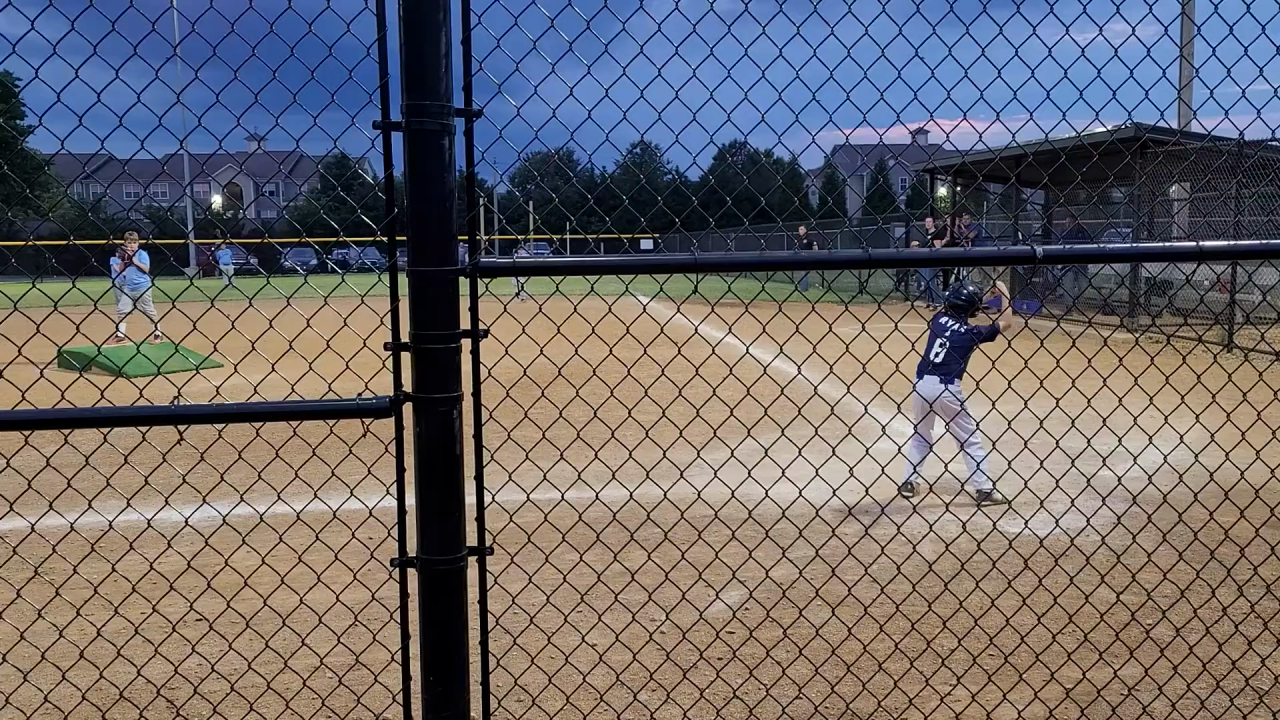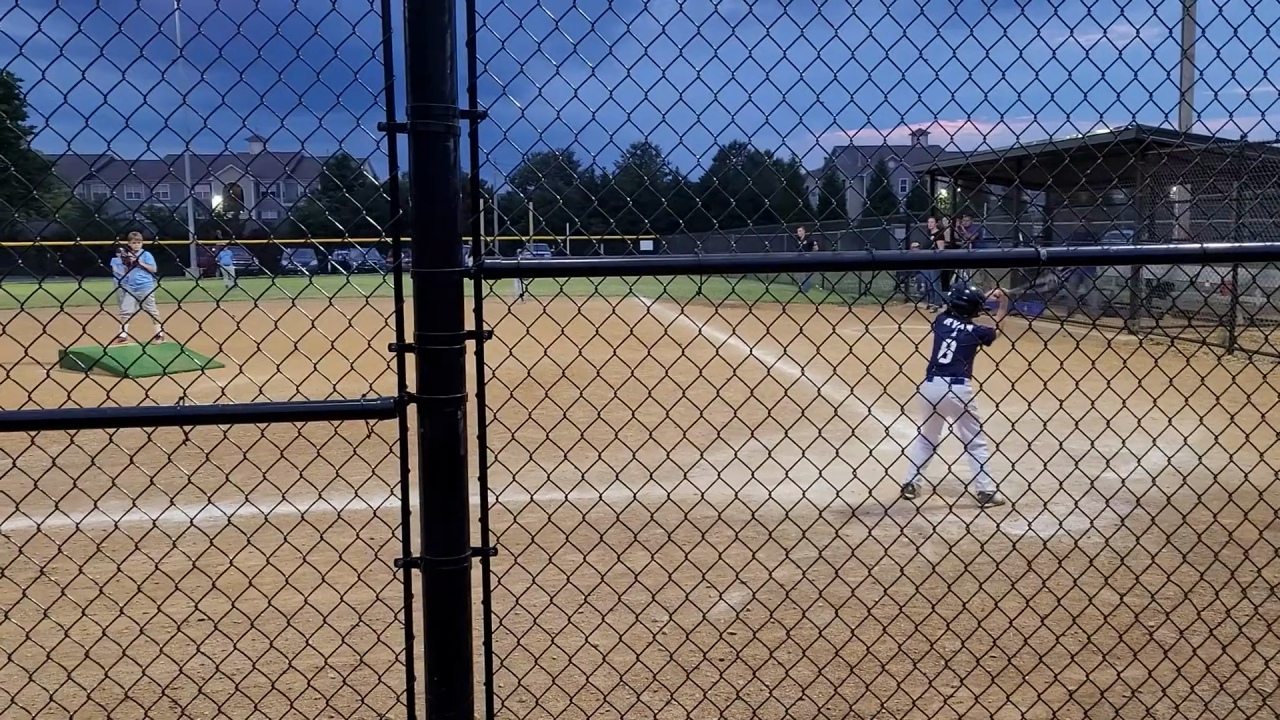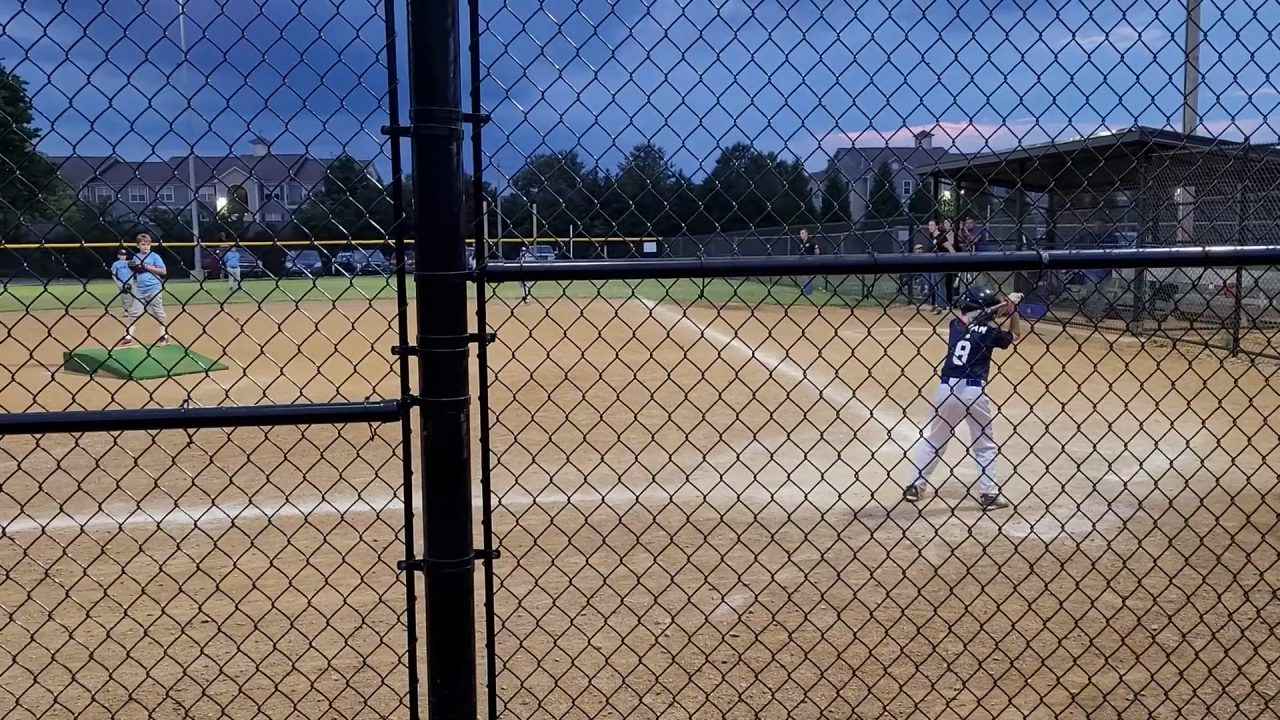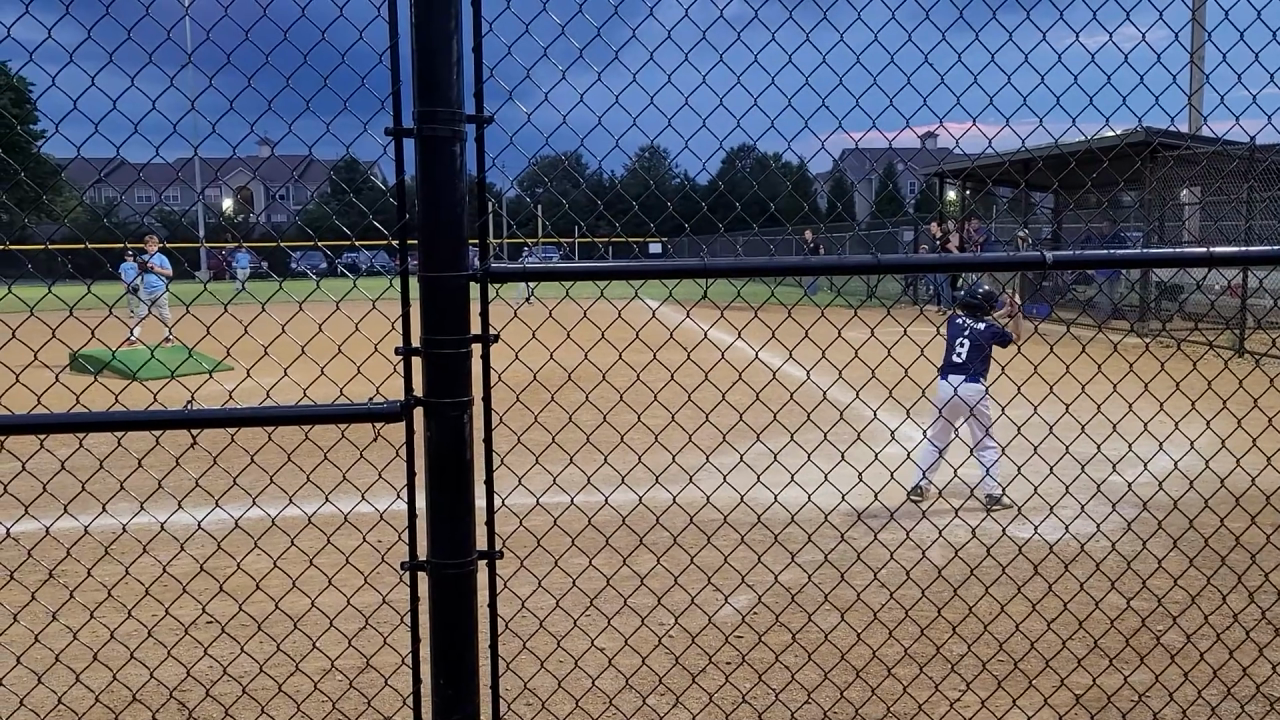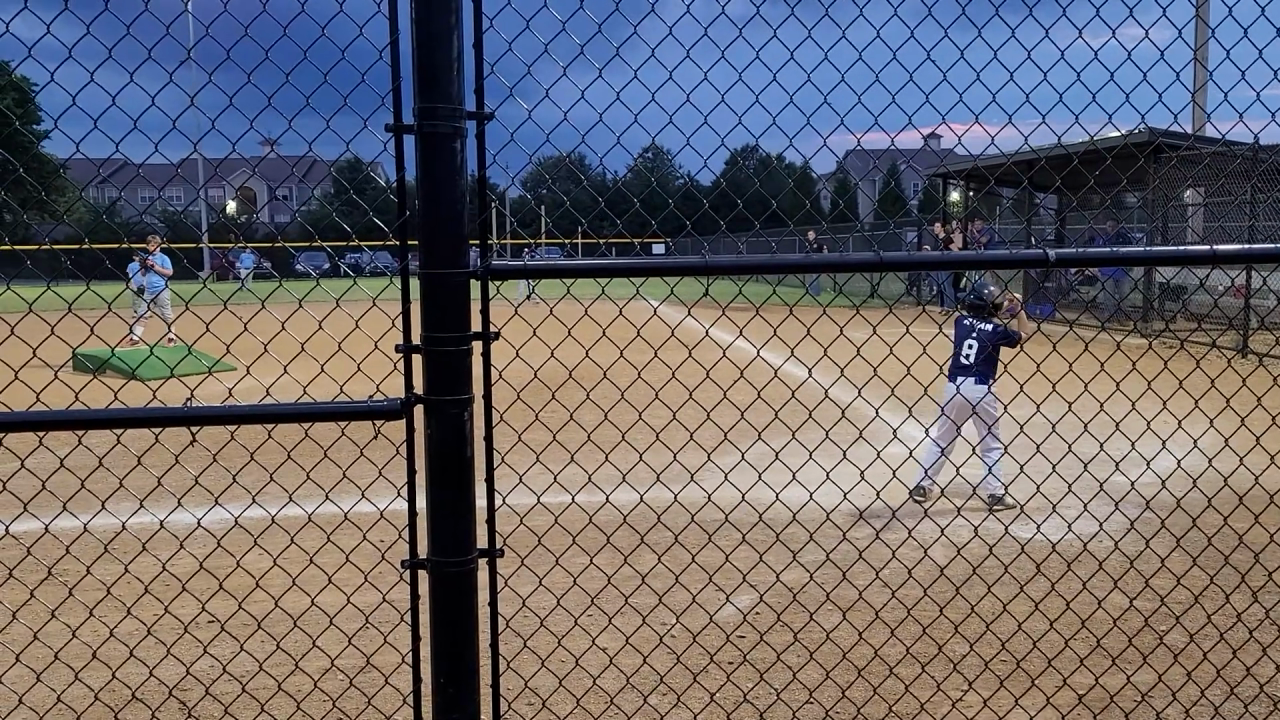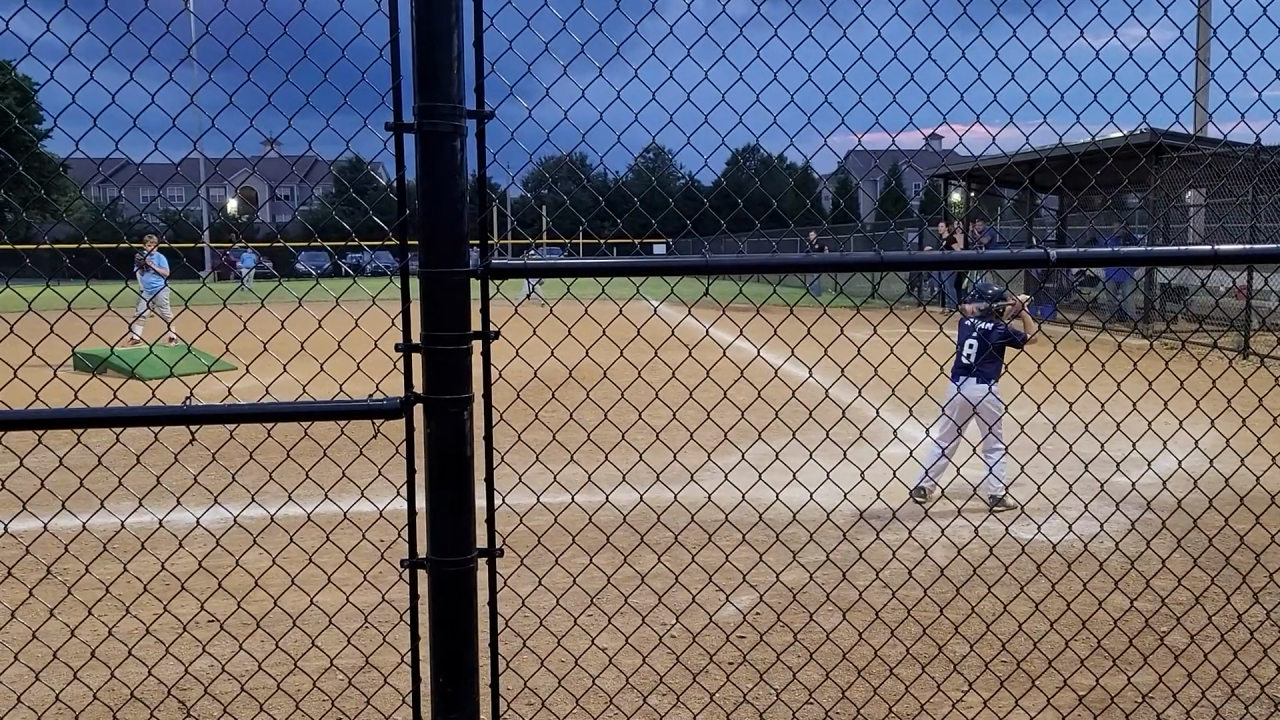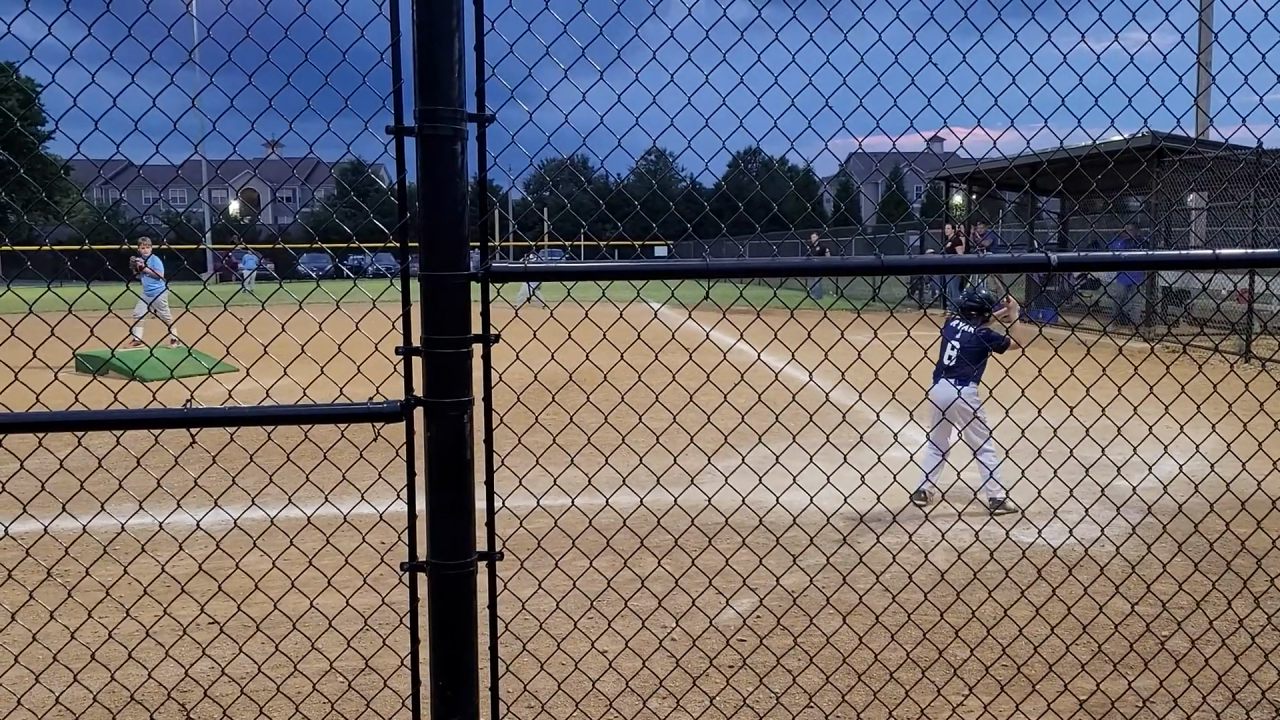
dt=0.4s
person 1, frame 1
left shoulder: (938, 318)
right shoulder: (972, 332)
left elbow: (955, 311)
right elbow: (1006, 324)
left wrist: (982, 296)
right wrist: (1005, 295)
left hip: (922, 384)
right hip: (947, 388)
left knee: (920, 436)
right knee: (970, 440)
left ankle: (908, 483)
right ankle: (984, 490)
person 1, frame 2
left shoulder: (941, 320)
right shoulder: (975, 331)
left elbow: (957, 310)
right elbow: (996, 328)
left wrist: (987, 296)
right wrist: (1003, 302)
left hip: (931, 385)
right hip: (958, 388)
left knee: (926, 437)
right knee: (975, 441)
left ankle: (910, 484)
right ankle: (986, 491)
person 1, frame 3
left shoulder: (956, 324)
right shoulder: (990, 333)
right elbow: (1015, 335)
left wrist: (1004, 305)
right wrist: (1013, 309)
left hip: (946, 387)
right hip: (973, 390)
left knee: (932, 439)
right knee: (985, 445)
left ankle: (914, 486)
right ankle: (988, 494)
person 1, frame 4
left shoulder: (954, 320)
right shoulder: (990, 330)
right elbow: (1016, 337)
left wrist: (1005, 311)
right wrist: (1016, 310)
left hip: (946, 385)
right hip: (973, 388)
left knee: (935, 439)
right knee: (986, 444)
left ankle: (920, 487)
right ankle: (993, 495)
person 1, frame 5
left shoulder: (961, 321)
right shoulder: (997, 330)
right elbow: (1025, 335)
left wrist: (1006, 306)
right wrist: (1018, 308)
left hip: (954, 386)
right hip: (981, 389)
left knee: (939, 439)
right knee: (991, 445)
left ankle: (923, 487)
right ankle: (996, 494)
person 1, frame 6
left shoulder: (965, 322)
right shoulder: (1000, 330)
right elbow: (1032, 336)
left wrist: (1012, 309)
right wrist: (1022, 310)
left hip: (957, 386)
right hip: (983, 389)
left knee: (943, 440)
right knee: (994, 445)
left ankle: (923, 487)
right ankle: (997, 495)
person 1, frame 7
left shoulder: (951, 323)
right shoulder: (983, 334)
right elbow: (1019, 342)
left wrist: (1003, 312)
right wrist: (1013, 314)
left hip: (939, 387)
right hip: (964, 391)
left knee: (937, 443)
right knee: (984, 446)
left ankle: (924, 491)
right ankle: (997, 498)
